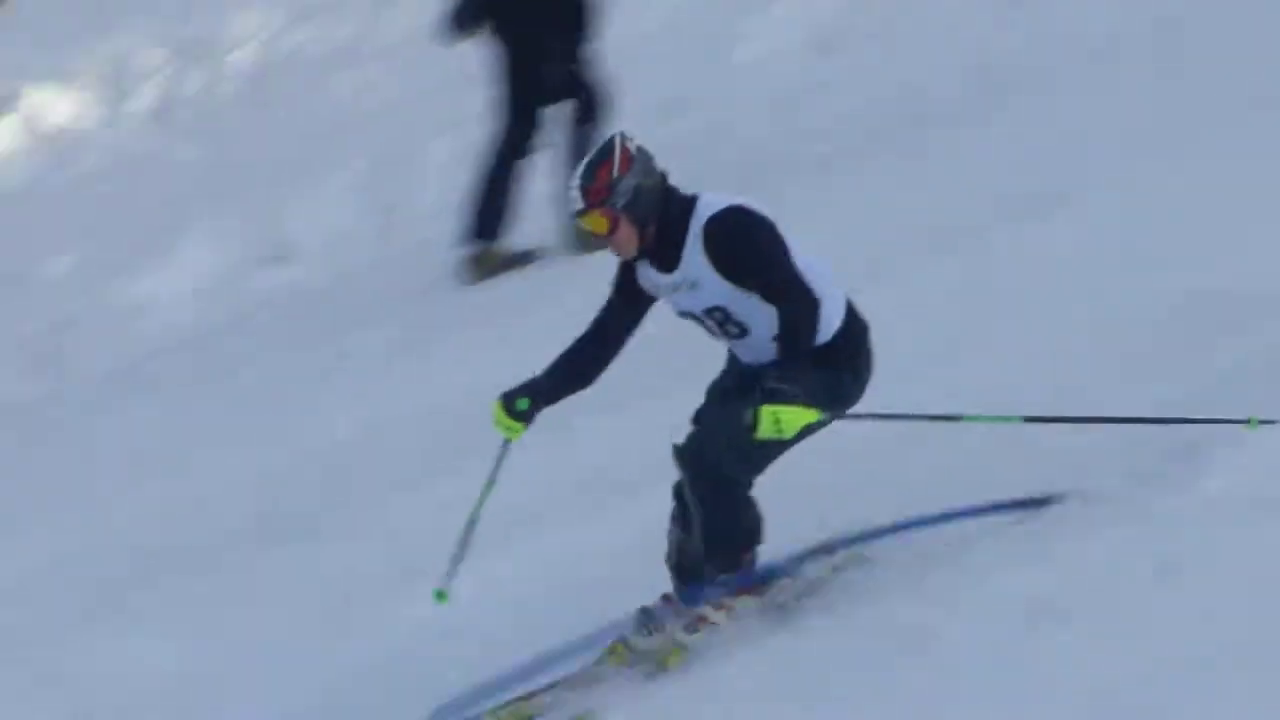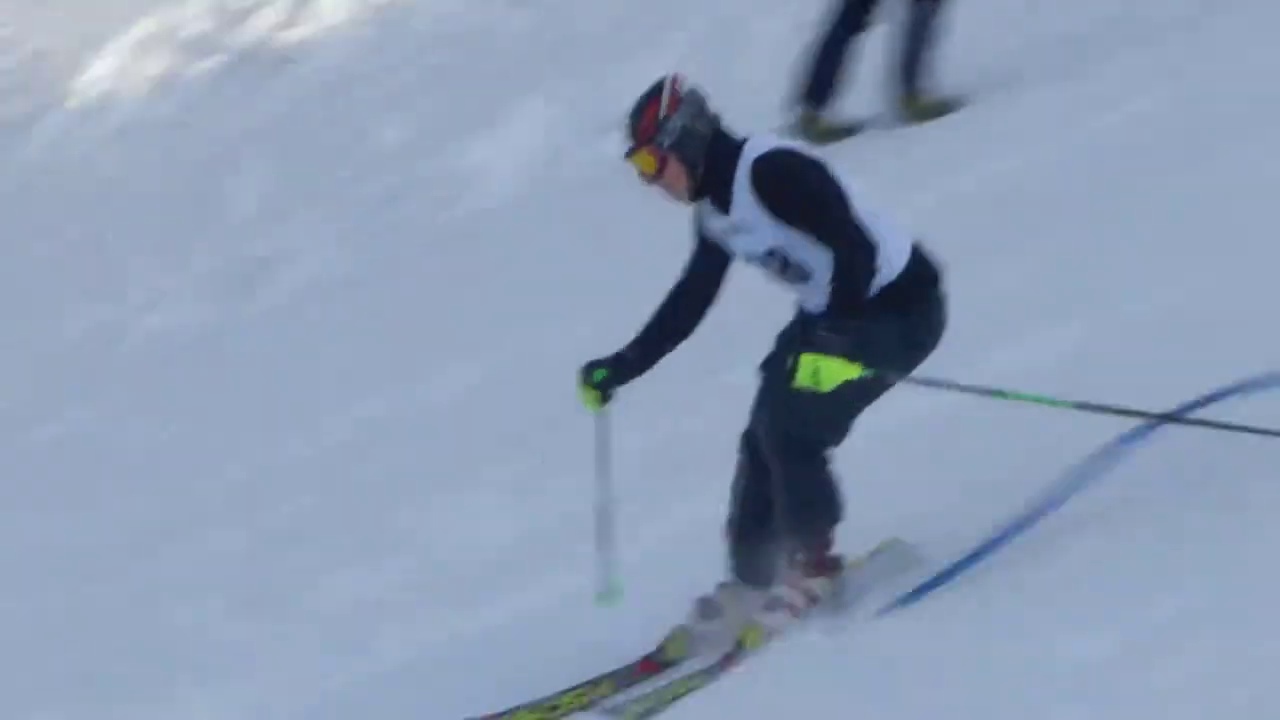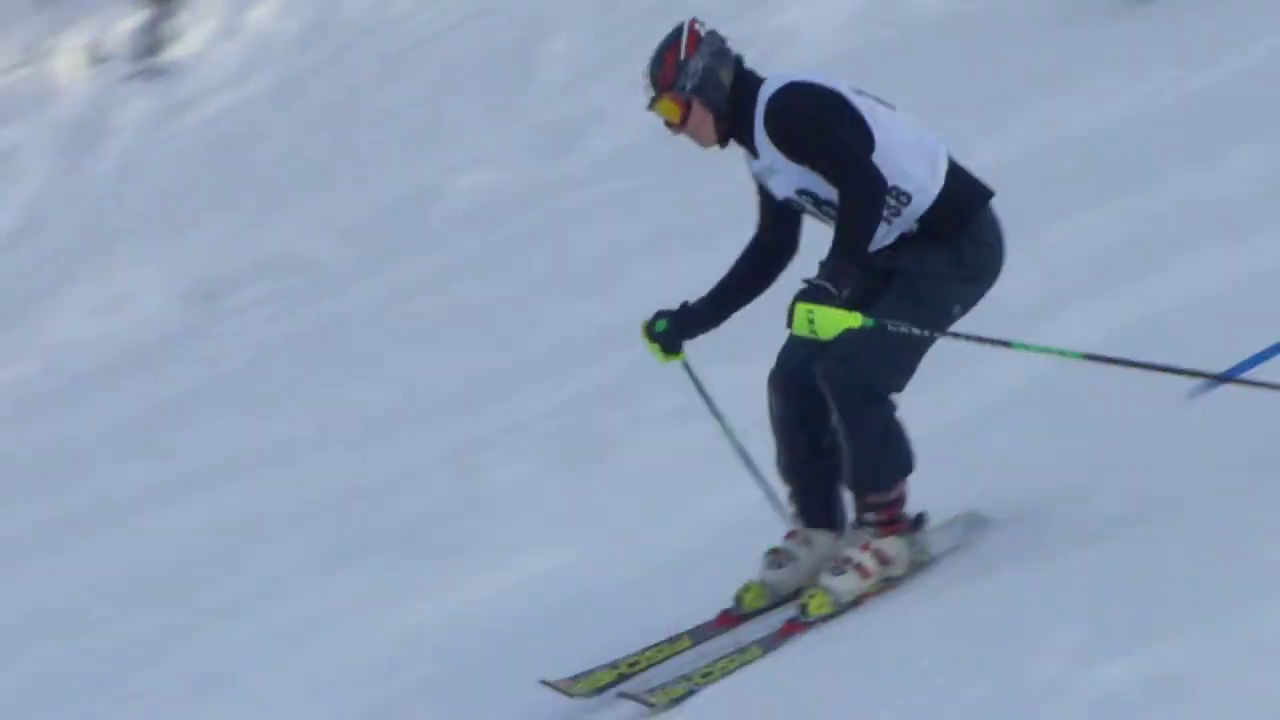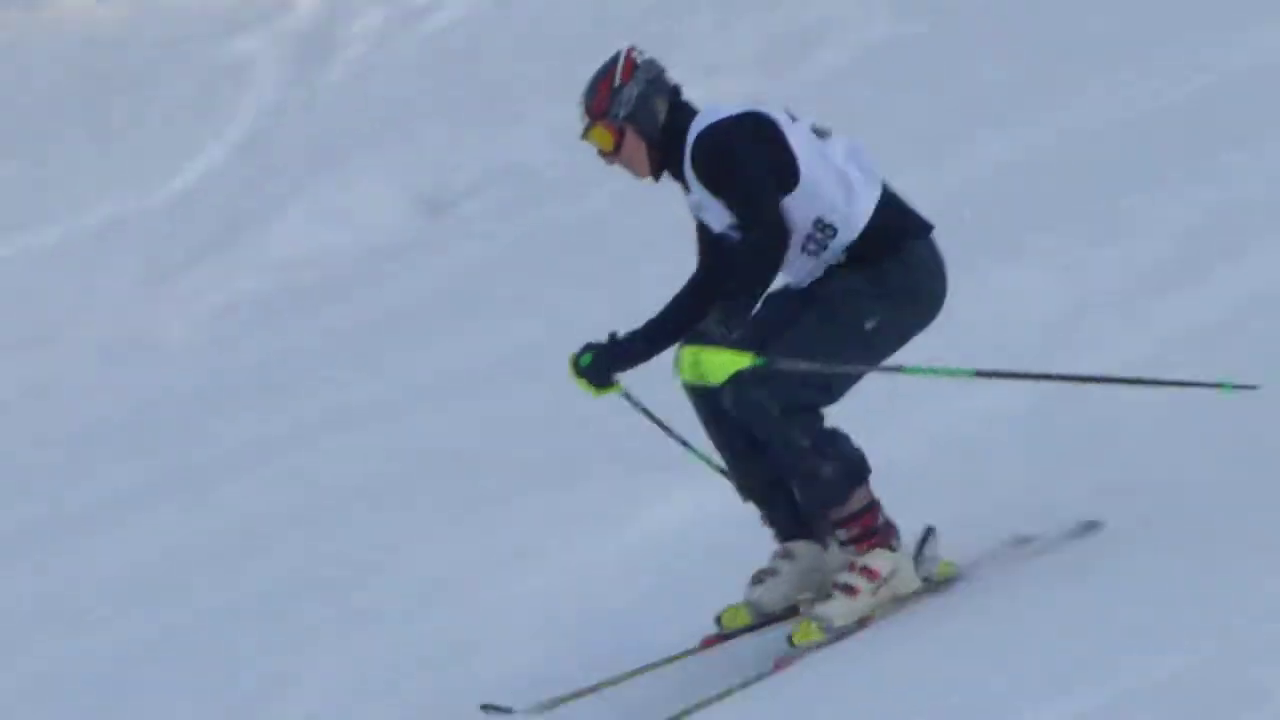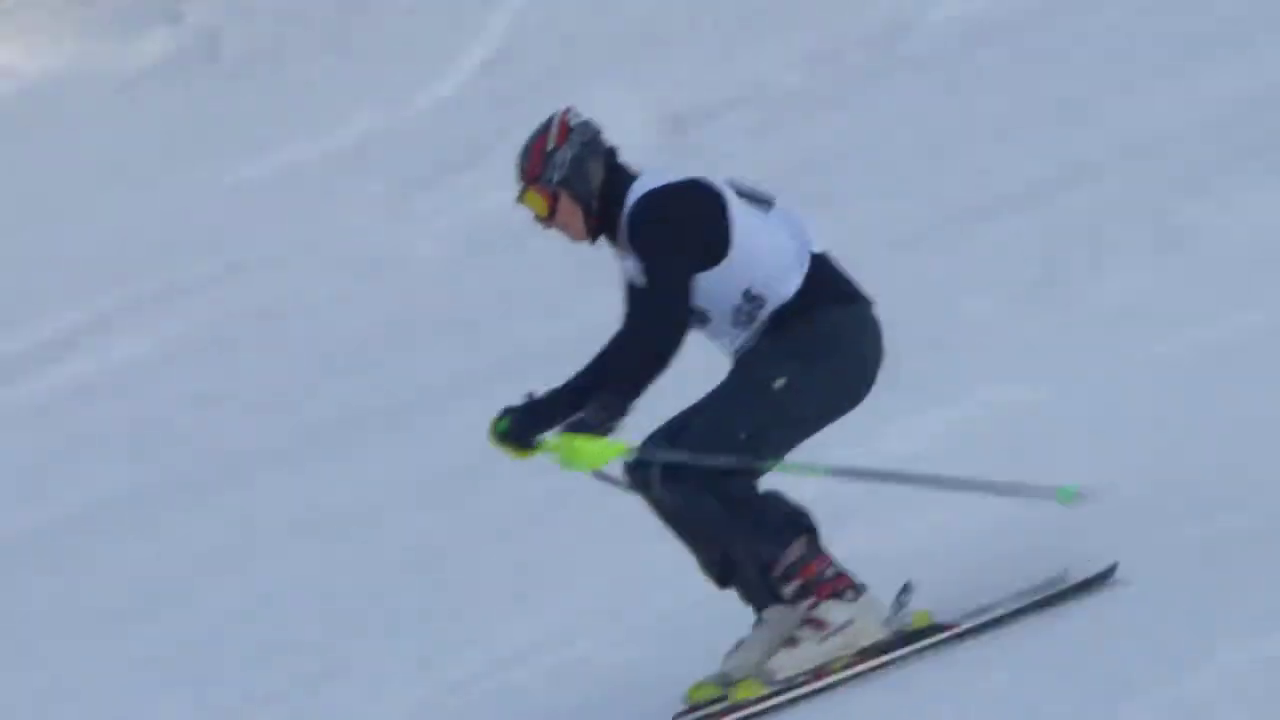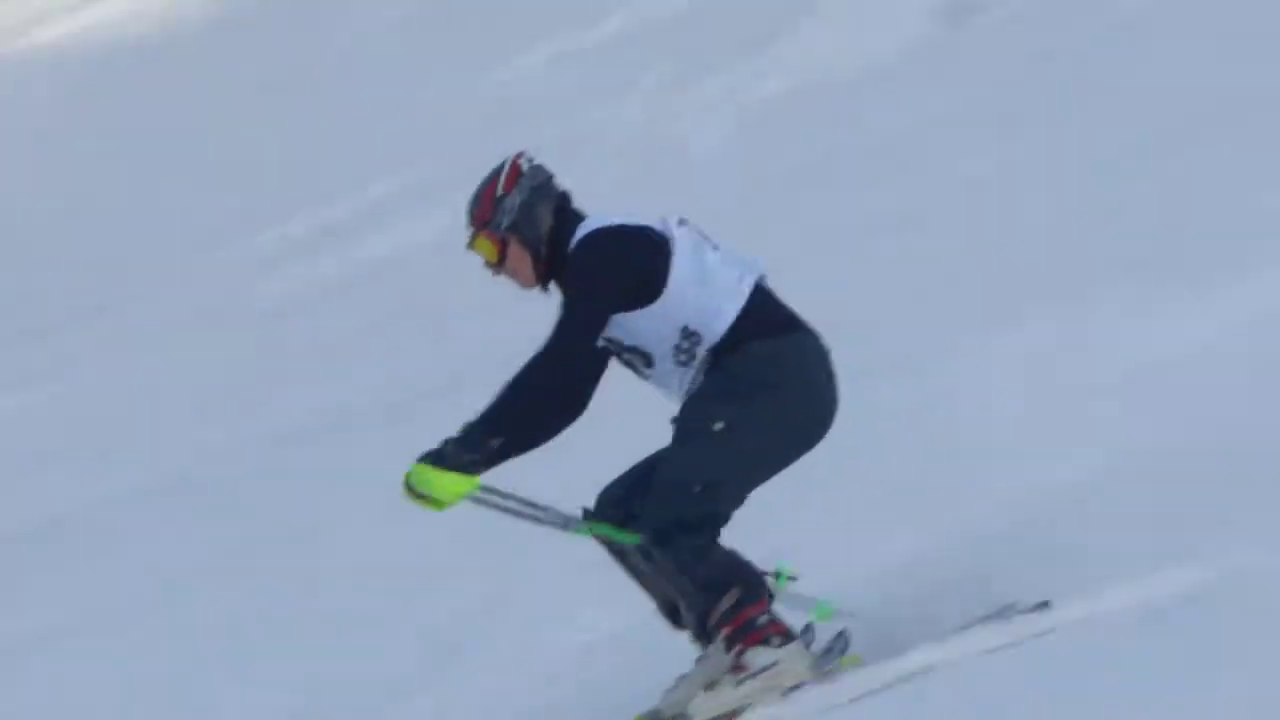
dt=0.1s
person 1, frame 1
left shoulder: (727, 228)
right shoulder: (646, 262)
left elbow: (801, 306)
right elbow: (603, 339)
left wrist: (788, 391)
right wrist: (536, 395)
left hip: (828, 363)
right hip: (759, 363)
left knee: (712, 457)
right knee: (704, 467)
right ankle: (692, 593)
person 1, frame 2
left shoulder: (776, 168)
right shoulder: (713, 205)
left elbow: (858, 249)
right elbow: (690, 298)
left wrist: (834, 342)
right wrist: (621, 367)
left hip: (900, 306)
right hip: (834, 308)
left knee: (792, 425)
right knee: (768, 434)
left ankle: (808, 568)
right ankle: (750, 581)
person 1, frame 3
left shoulder: (789, 109)
right shoulder: (765, 141)
left elbow: (863, 187)
right elbow: (771, 251)
left wrist: (833, 287)
right wrist: (689, 320)
left hip: (955, 242)
right hip: (892, 249)
left knee: (853, 371)
right knee: (797, 378)
left ankle: (884, 528)
right ankle: (817, 531)
person 1, frame 4
left shoulder: (720, 139)
right shoulder: (701, 164)
left elbow: (770, 234)
right elbow: (713, 283)
left wrist: (724, 334)
right wrist: (622, 350)
left hip: (895, 271)
right hip: (848, 276)
left knee: (767, 398)
right knee: (717, 391)
left ankle: (875, 548)
right ankle: (810, 547)
person 1, frame 5
left shoulder: (658, 209)
right shoulder: (640, 227)
left elbow: (664, 320)
right elbow: (638, 345)
left wrist: (600, 415)
right wrist: (543, 413)
left hip: (825, 335)
right hip: (789, 340)
left knee: (685, 467)
right knee: (658, 467)
left ankle: (828, 598)
right ankle: (788, 610)
person 1, frame 6
left shoulder: (601, 253)
right shoulder: (626, 264)
left elbow: (558, 368)
right elbow: (563, 401)
left wrist: (462, 451)
right wrist: (471, 454)
left hip: (770, 375)
left knee: (658, 529)
right knee: (622, 518)
left ankle: (767, 649)
right ankle: (746, 654)
